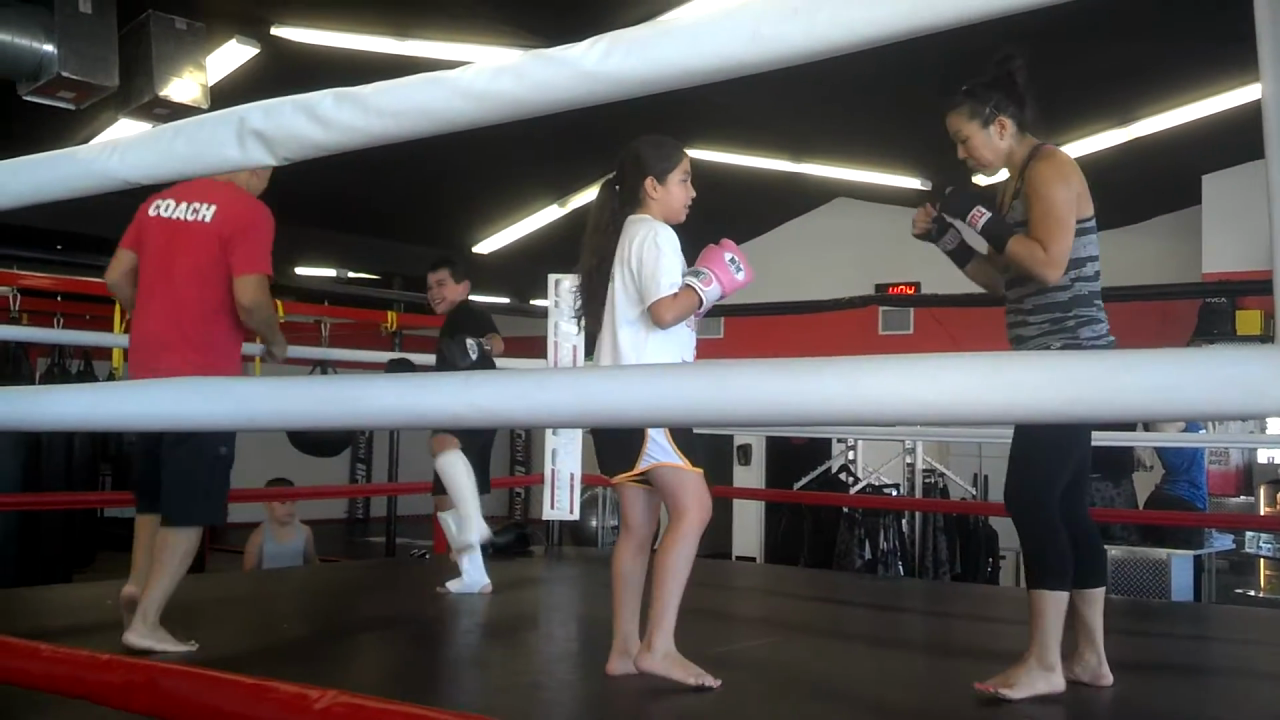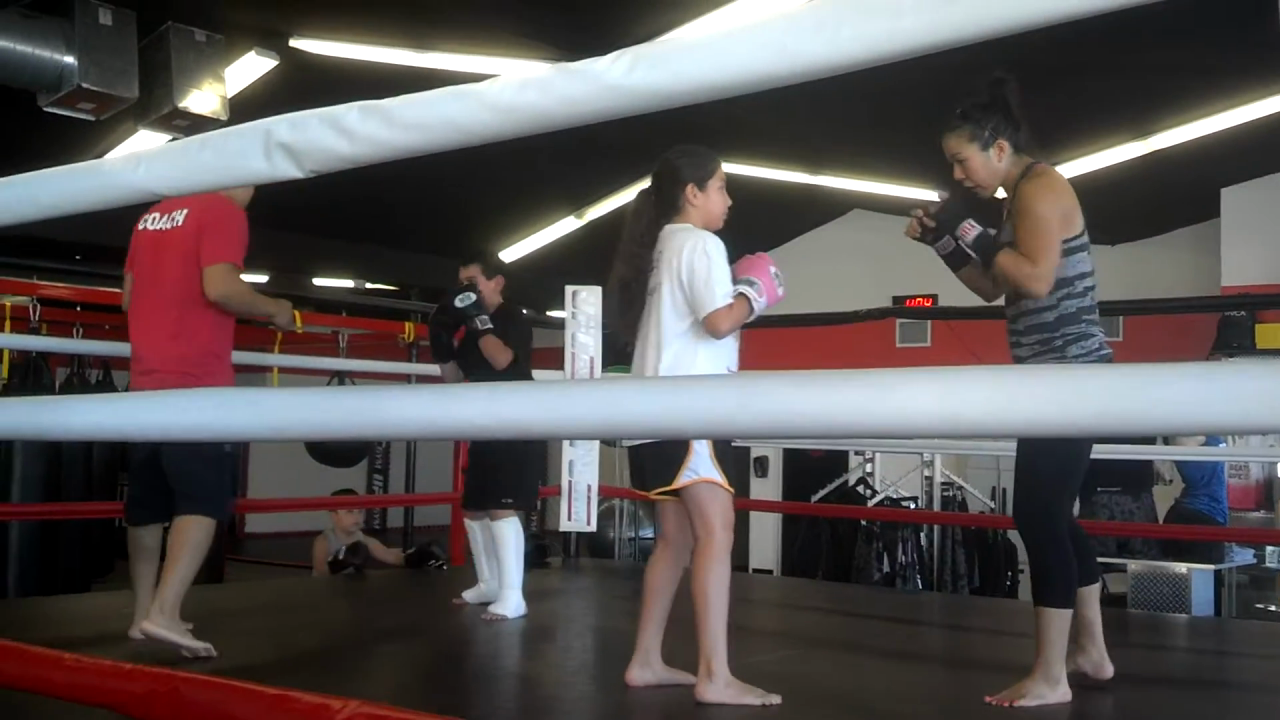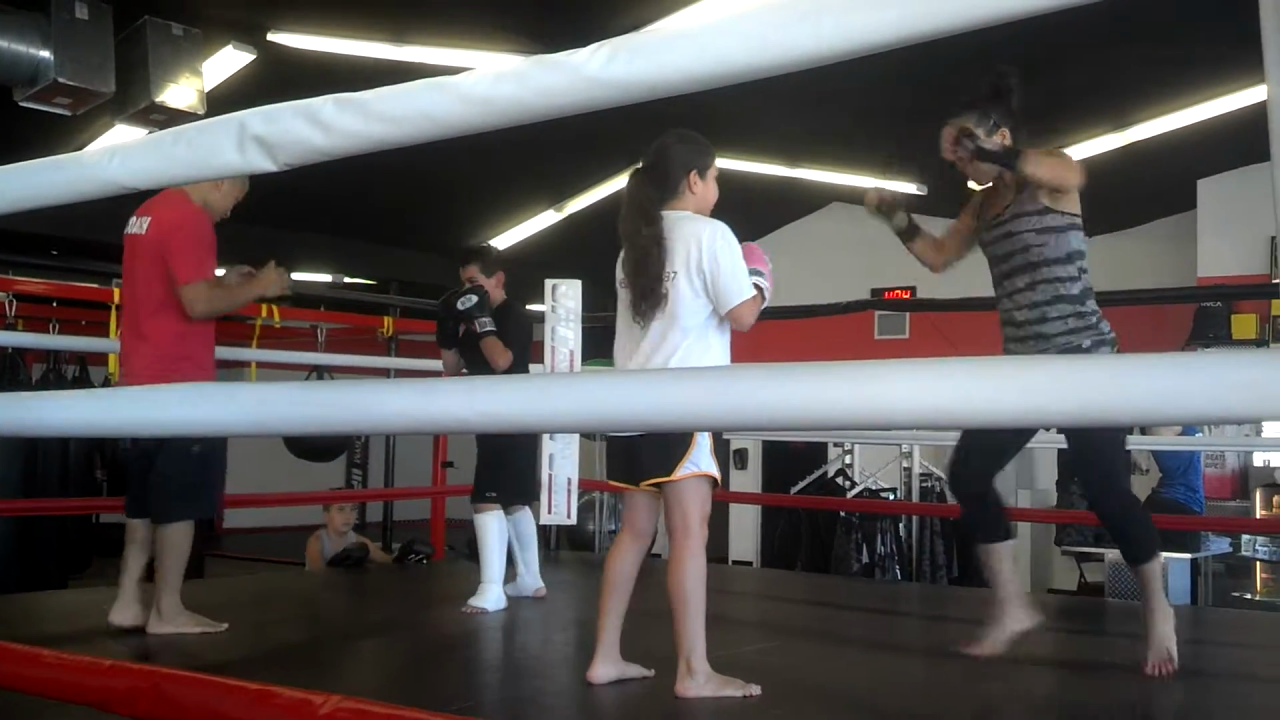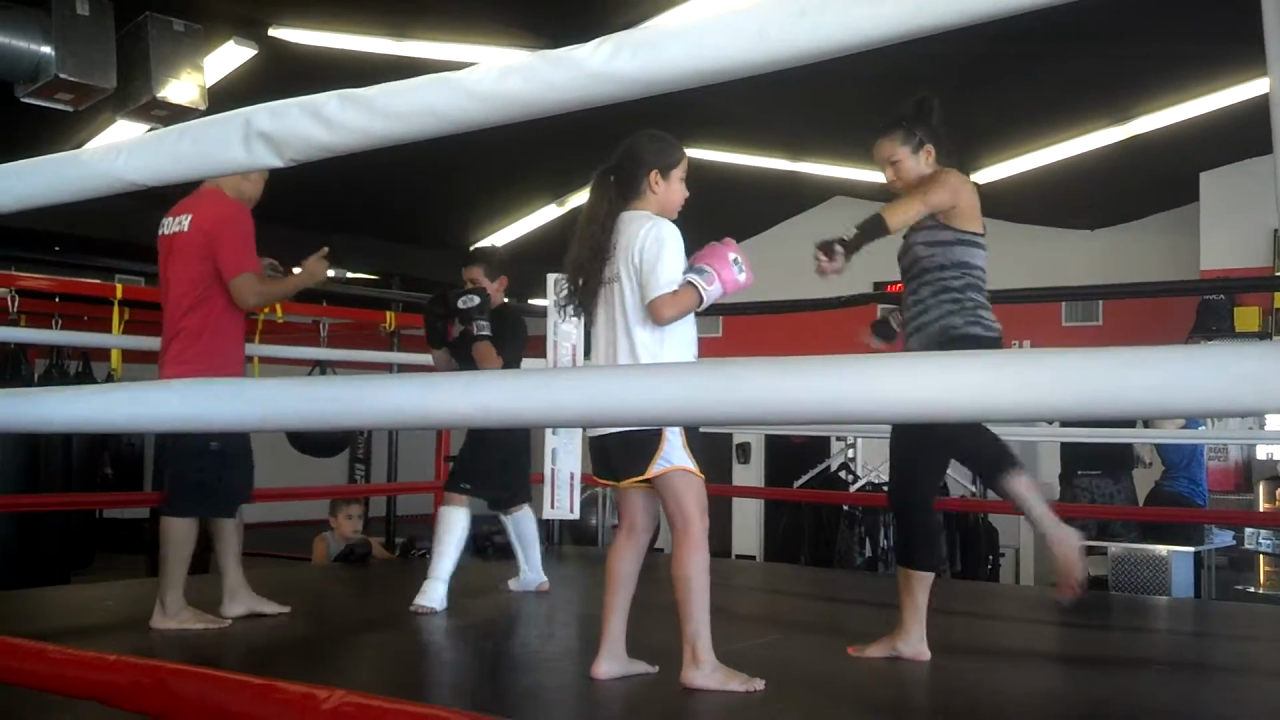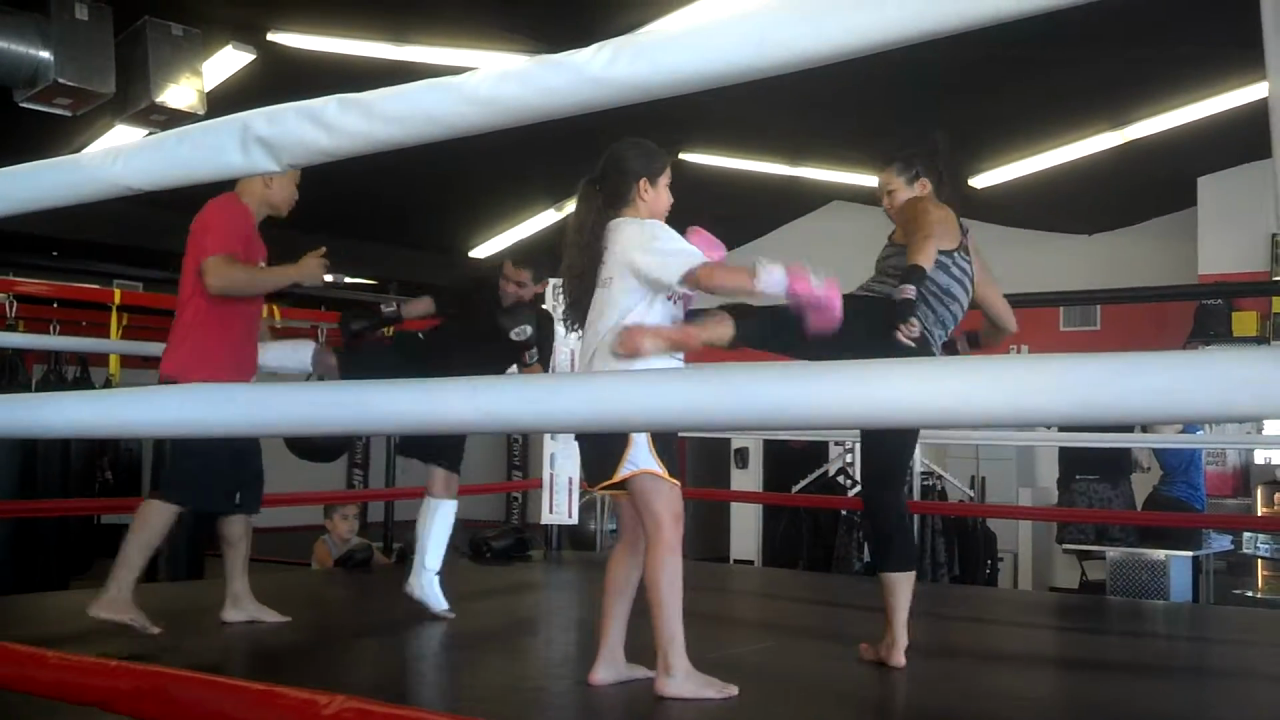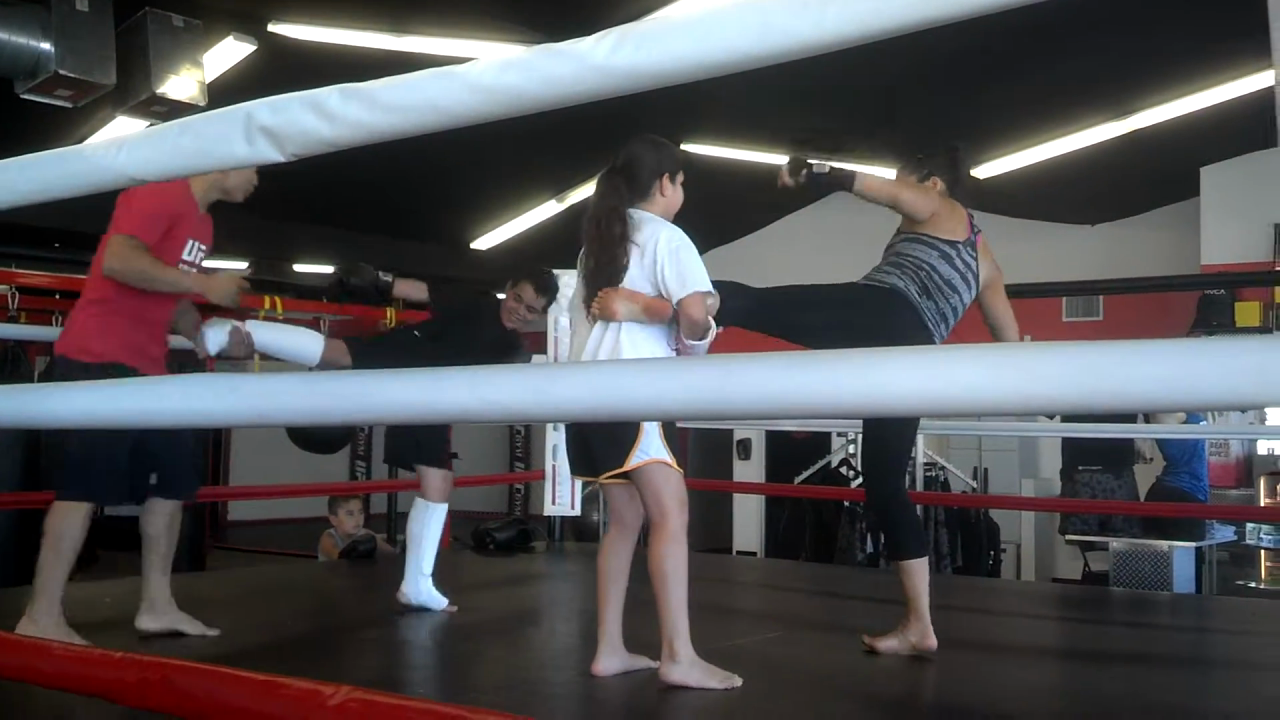
dt=0.5s
person 1, frame 1
left shoulder: (1050, 168)
right shoulder: (1015, 185)
left elbow: (1049, 266)
right elbow: (1000, 280)
left wrist: (980, 216)
right wrist: (946, 237)
left hip: (1071, 360)
left knee: (1030, 500)
right knee: (1066, 506)
left ankle: (1044, 663)
right ankle: (1090, 656)
person 1, frame 2
left shoulder: (1041, 186)
right shoulder: (1017, 198)
left elbow: (1035, 281)
right elbow: (993, 288)
left wrist: (971, 228)
right wrist: (943, 242)
left hip: (1068, 375)
right hip: (1059, 375)
left knee: (1038, 516)
right knee: (1052, 513)
left ankle: (1050, 677)
right ankle: (1091, 648)
person 1, frame 3
left shoulder: (1052, 175)
right shoulder: (985, 200)
left elbow: (1070, 175)
right elbow: (939, 256)
left wrist: (984, 149)
right wrist: (897, 218)
left hip: (1082, 355)
right hip: (1025, 364)
left knee: (1103, 488)
right knee: (967, 472)
left ankle: (1159, 617)
right ankle: (1011, 606)
person 1, frame 4
left shoulder: (953, 185)
right shoulder: (928, 217)
left elbow: (907, 209)
left wrist: (845, 246)
right wrist: (895, 323)
left hip: (963, 342)
right hip: (931, 357)
left knee: (960, 435)
right knee: (909, 492)
left ankle: (1055, 531)
right ankle: (909, 635)
person 1, frame 5
left shoulder: (926, 211)
right shoulder: (970, 254)
left elbow: (923, 245)
right elbow: (1006, 323)
left wrist: (907, 299)
right wrist: (966, 342)
left hip: (874, 323)
right hip: (911, 361)
left knee: (758, 322)
right knee: (885, 496)
left ankle: (669, 337)
right ankle: (894, 639)
person 1, frame 6
left shoulder: (935, 206)
right shoulder: (984, 260)
left elbow: (887, 191)
right elbow: (1011, 343)
left wrist: (816, 173)
left hip: (876, 311)
right hip: (911, 348)
left knee: (750, 302)
right knee: (886, 485)
left ankle: (647, 305)
right ankle: (918, 627)
person 2, frame 1
left shoulder: (627, 236)
right shoulder: (655, 235)
right elbow: (667, 312)
left wrist: (705, 291)
right wrist: (710, 281)
left knee: (638, 525)
right knee: (693, 510)
left ankle: (625, 649)
right ankle: (658, 646)
person 2, frame 2
left shoulder: (659, 247)
right shoulder: (700, 243)
right elbow: (720, 321)
left wrist: (738, 294)
right wrist: (756, 290)
left knee: (676, 539)
right knee: (715, 533)
left ankle: (646, 660)
right ankle: (715, 675)
person 2, frame 3
left shoulder: (637, 240)
right shoulder: (708, 233)
right elbow: (739, 316)
right wrist: (761, 280)
left knee: (636, 530)
right knee: (690, 532)
left ankle: (606, 656)
right ankle: (693, 670)
person 2, frame 4
left shoulder: (610, 235)
right shoulder: (658, 231)
right elbow: (665, 308)
left wrist: (695, 282)
right wrist: (713, 279)
left knee: (634, 526)
right knee: (692, 523)
left ankle: (611, 652)
right ankle: (699, 660)
person 2, frame 5
left shoulder: (608, 240)
right shoulder: (645, 237)
right elbow: (709, 275)
left wrist: (688, 269)
right wrist: (788, 280)
left knee: (637, 533)
right knee: (666, 526)
left ankle: (608, 658)
right ankle: (675, 668)
person 2, frame 6
left shoulder: (597, 240)
right shoulder: (666, 236)
right elbow: (693, 311)
right wrist: (694, 341)
left knee: (625, 519)
right knee: (670, 515)
left ankle: (609, 649)
right ankle: (679, 656)
person 3, frame 1
left shoulder: (159, 201)
right shoulder: (247, 211)
left elbow: (116, 274)
right elbow: (249, 300)
right wrist: (274, 336)
left hip: (146, 371)
right hip: (201, 379)
left knee: (153, 491)
right knee: (189, 507)
left ankle: (138, 582)
right ankle: (144, 621)
person 3, frame 2
left shoulder: (153, 216)
right shoulder: (224, 213)
left elbow: (130, 297)
right elbow: (221, 287)
right wrist: (275, 310)
left hip: (146, 382)
right hip: (197, 382)
left knee: (147, 503)
right knee: (203, 500)
left ankle: (144, 613)
right ankle: (163, 612)
person 3, frame 3
left shoulder: (150, 213)
right shoulder: (190, 219)
right elbow: (199, 305)
left wrist: (220, 281)
right wrist: (258, 287)
left hip: (144, 379)
right hip: (180, 381)
left knee: (152, 495)
right knee: (181, 498)
left ankle: (128, 601)
right ankle: (166, 610)
person 3, frame 4
left shoulder: (178, 215)
right shoulder: (229, 213)
right elbow: (248, 296)
left wrist: (247, 269)
right wrist: (305, 277)
left hip: (187, 373)
right hip: (207, 378)
left knee: (225, 484)
right knee: (191, 492)
left ankle: (237, 592)
right ankle: (170, 607)
person 3, frame 5
left shoulder: (243, 226)
right shoulder: (225, 212)
right elbow: (219, 279)
right wrist: (297, 272)
left hip: (225, 382)
right hip: (198, 380)
left knee: (239, 493)
right knee: (178, 488)
left ankle: (238, 599)
right ankle: (115, 594)
person 3, frame 6
left shoulder: (201, 220)
right shoulder: (162, 193)
right elbow: (115, 261)
left wrist: (220, 341)
right wrist: (203, 284)
left hip: (143, 365)
right hip: (99, 356)
left knee: (172, 475)
right knee: (83, 484)
left ankle: (157, 606)
right ankle: (41, 616)
person 4, frame 1
left shoulder: (468, 312)
right shoulder: (452, 325)
left elbow: (497, 344)
left wrist: (480, 347)
left knee: (441, 441)
right knee: (445, 499)
left ankle: (474, 525)
right ankle: (474, 576)
person 4, frame 2
left shoulder: (513, 319)
right shoulder: (474, 326)
left elbow: (502, 360)
right elbow: (455, 378)
left wrist: (477, 319)
right wrist: (442, 343)
left knee: (501, 508)
right knee: (474, 510)
left ankle: (512, 596)
right ankle: (489, 584)
person 4, frame 3
left shoulder: (515, 316)
right shoulder: (481, 319)
left elbow: (501, 362)
right elbow: (452, 368)
left wrist: (480, 319)
right wrist: (448, 329)
left knee: (487, 501)
right knee: (513, 502)
left ankle: (492, 590)
right ankle: (530, 579)
person 4, frame 4
left shoulder: (509, 320)
right shoulder: (477, 320)
left elbow: (490, 366)
right elbow: (445, 367)
left wrist: (477, 321)
right wrist: (437, 332)
left hip: (498, 425)
right hip: (497, 425)
left knee: (456, 496)
right knee: (512, 502)
left ankle: (435, 588)
right ankle: (533, 574)
person 4, frame 5
left shoulder: (541, 325)
right shoulder: (484, 292)
right elbow: (433, 303)
left wrist: (527, 342)
right wrist: (387, 314)
right hip: (415, 360)
left knee: (444, 484)
right knee: (327, 362)
left ankle: (425, 579)
person 4, frame 6
left shoulder: (512, 351)
right shoulder: (476, 304)
right elbow: (423, 293)
right wrist: (379, 282)
right hip: (402, 358)
left knee: (439, 484)
right knee: (334, 354)
left ankle: (416, 583)
right ankle: (240, 333)
